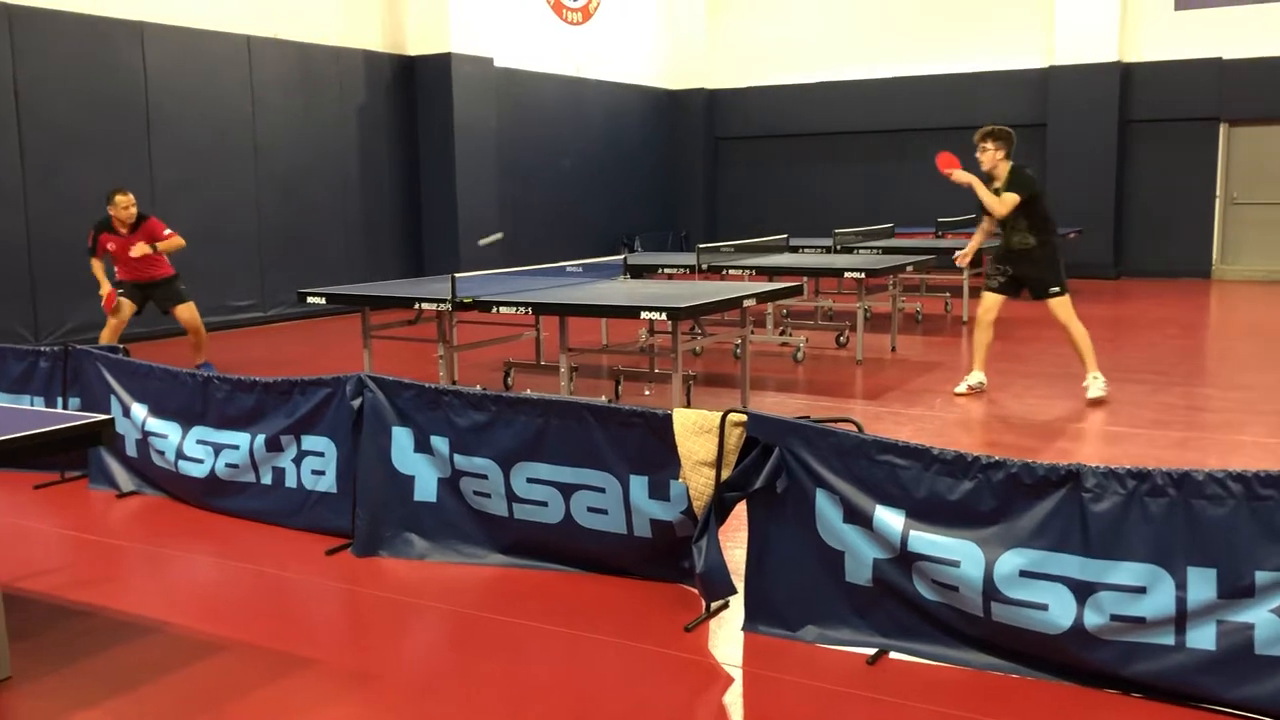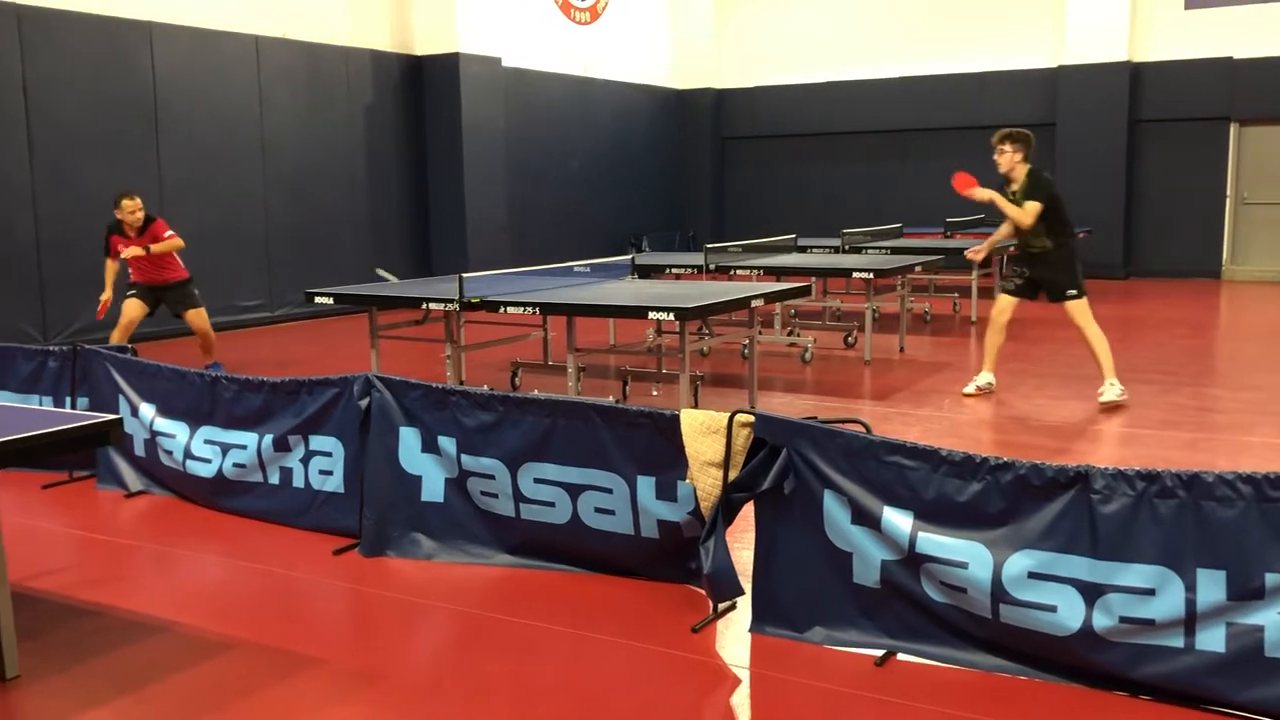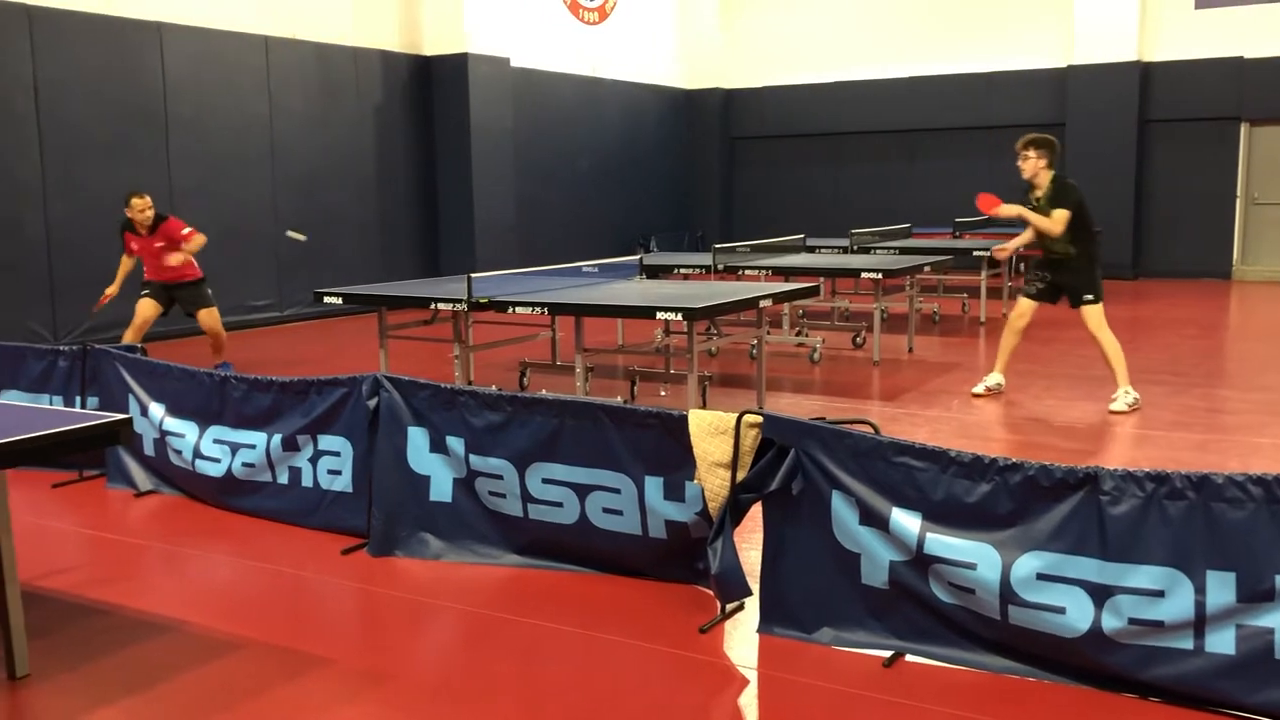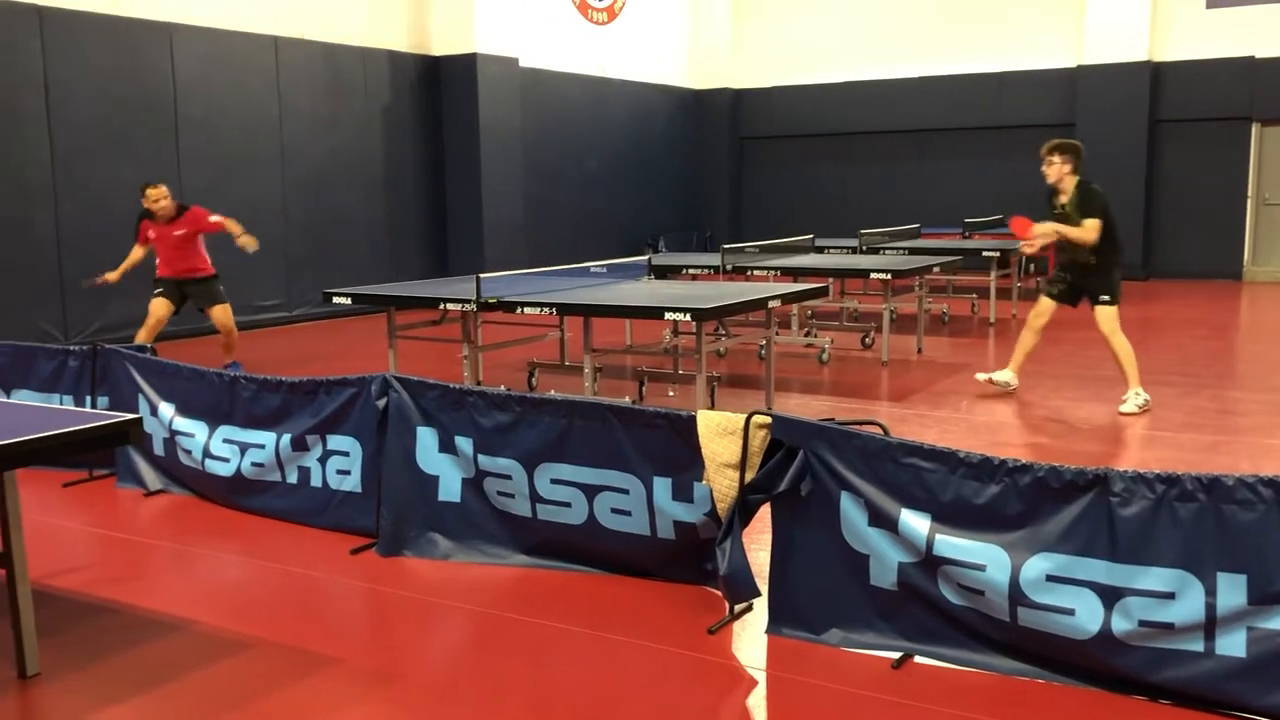
dt=0.1s
person 1, frame 1
left shoulder: (1021, 177)
right shoulder: (989, 183)
left elbow: (1000, 210)
left wrist: (972, 182)
right wrist: (971, 247)
left hip: (1040, 254)
right hip: (1010, 254)
left knee: (1065, 316)
right knee: (984, 314)
left ankle: (1094, 376)
right ankle: (977, 376)
person 1, frame 2
left shoulder: (1039, 181)
right shoulder: (1007, 186)
left elbow: (1025, 220)
left wrist: (993, 196)
right wrist: (986, 245)
left hip: (1058, 256)
right hip: (1027, 257)
left knee: (1082, 320)
right knee: (998, 315)
left ankle: (1112, 383)
right ankle: (986, 377)
person 1, frame 3
left shoulder: (1064, 188)
right shoulder: (1032, 192)
left elbow: (1055, 228)
left wrist: (1021, 212)
right wrist: (1013, 245)
left hip: (1081, 265)
right hip: (1050, 262)
left knee: (1096, 327)
right knee: (1016, 319)
left ankle: (1126, 391)
right ankle: (996, 377)
person 1, frame 4
left shoulder: (1090, 194)
right shoulder: (1054, 196)
left elbow: (1090, 236)
left wrist: (1057, 228)
right wrist: (1039, 242)
left hip: (1101, 267)
right hip: (1071, 264)
left knee: (1108, 328)
right knee: (1036, 318)
left ankle: (1137, 393)
right ankle: (1009, 375)
person 2, frame 1
left shoulder: (147, 222)
right shoulder: (100, 231)
left elbow: (179, 242)
right elbow: (95, 260)
left wrist: (152, 247)
right wrist: (104, 283)
left hip: (163, 279)
right hip: (130, 282)
left knee: (194, 324)
right knee: (115, 322)
left ankle: (202, 363)
person 2, frame 2
left shoulder: (154, 224)
right shoulder: (113, 232)
left elbow: (178, 243)
right elbow: (112, 259)
left wrist: (145, 249)
right wrist: (108, 289)
left hip: (176, 282)
right hip: (143, 284)
left knee: (203, 330)
right knee: (126, 322)
left ankle: (211, 364)
person 2, frame 3
left shoulder: (168, 224)
right shoulder: (127, 229)
left elbow: (199, 238)
right elbow: (129, 256)
left wrist: (185, 253)
right wrist: (116, 284)
left hip: (189, 281)
right hip: (157, 283)
left knee: (214, 328)
right knee: (140, 322)
left ankle: (220, 363)
person 2, frame 4
left shoulder: (191, 213)
right shoulder: (145, 221)
left elbow: (226, 223)
right elbow: (140, 249)
left wrist: (241, 236)
right wrist: (118, 272)
left hip: (202, 277)
right hip: (169, 279)
left knee: (227, 326)
right knee: (153, 322)
left ankle: (231, 363)
